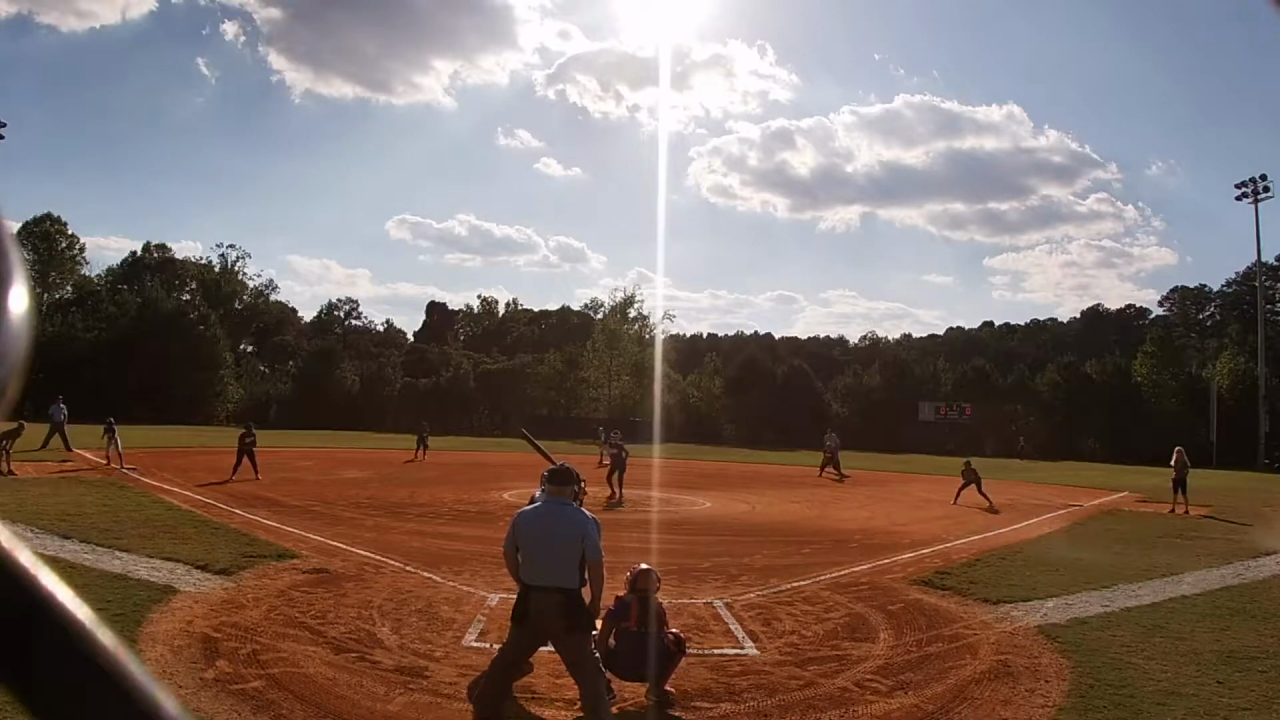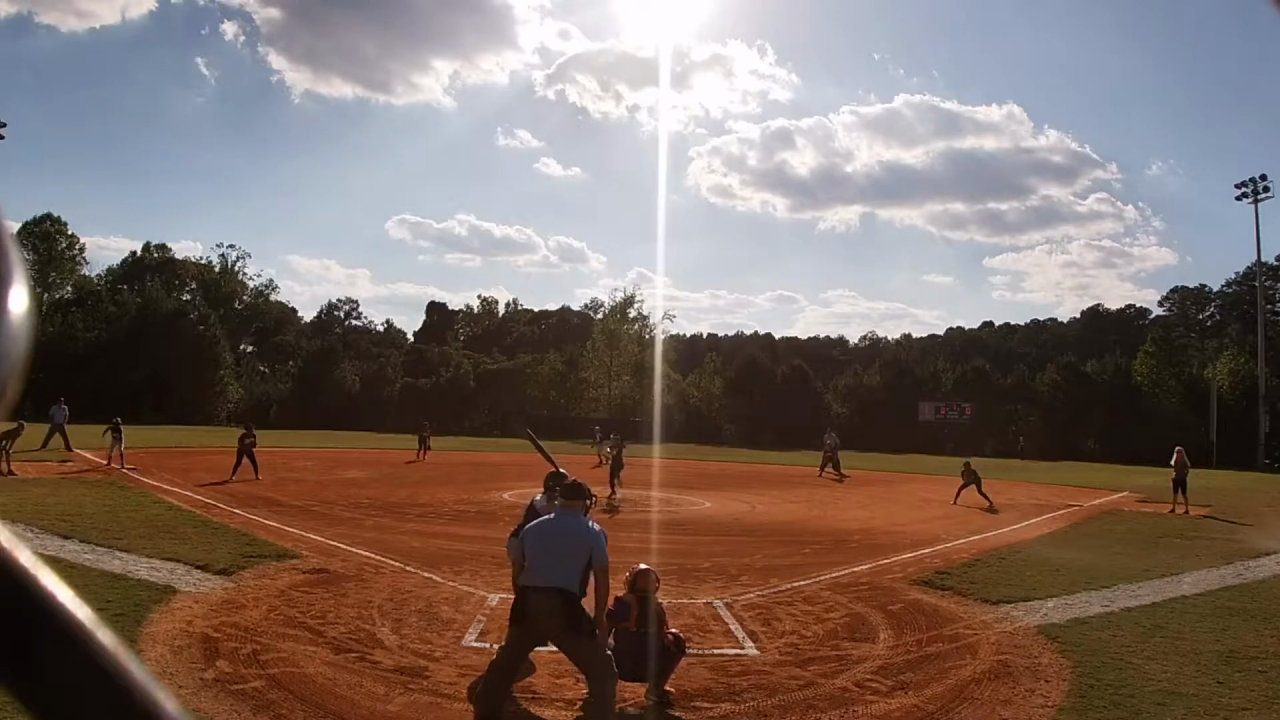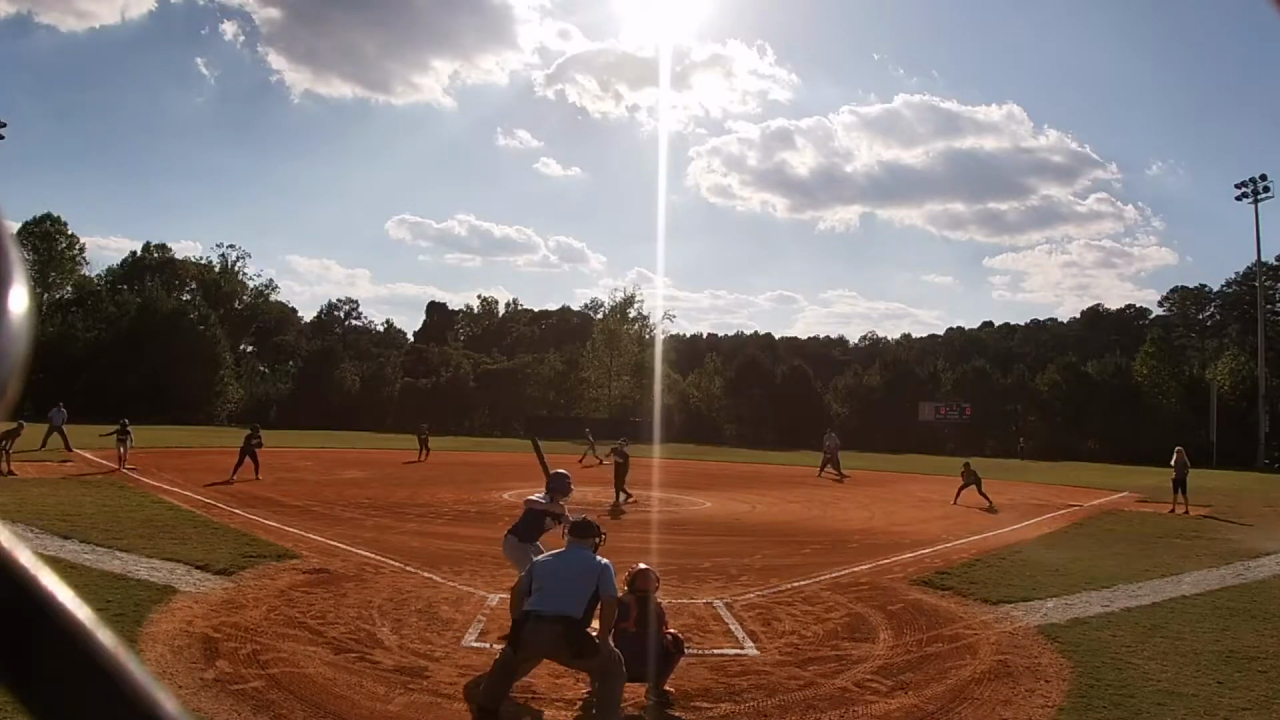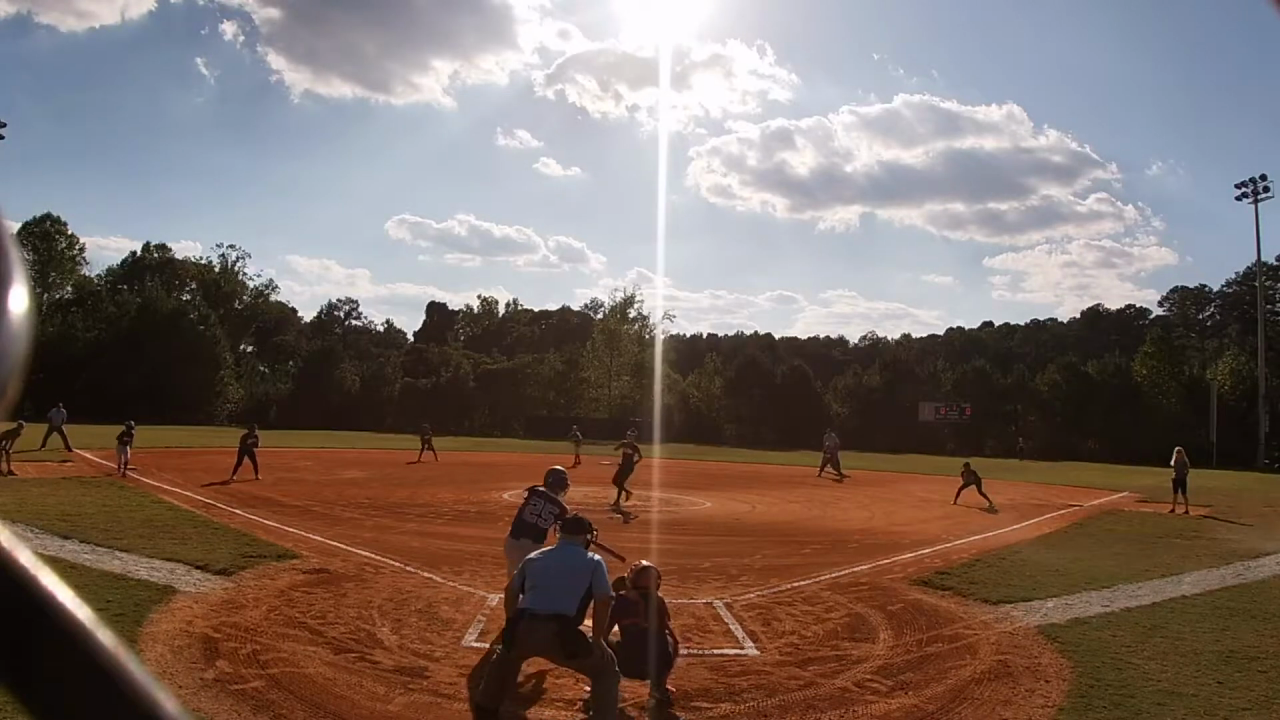
dt=0.4s
person 1, frame 1
left shoulder: (523, 516)
right shoulder: (585, 520)
left elbow: (509, 555)
right elbow: (595, 565)
right wrist: (595, 601)
left hip: (529, 601)
right hip: (567, 604)
left knee: (509, 658)
right knee: (587, 668)
person 1, frame 2
left shoulder: (533, 527)
right shoulder: (592, 531)
left elbow: (517, 567)
right elbow: (602, 575)
right wrist: (600, 616)
left hip: (528, 604)
right hip: (565, 608)
left knee: (508, 658)
right knee: (600, 665)
person 1, frame 3
left shoulder: (542, 560)
right shoulder: (601, 565)
left elbow: (517, 593)
right elbow: (610, 603)
left wrist: (519, 631)
right wrist: (603, 638)
left hip: (529, 631)
right hip: (566, 635)
left knee: (508, 658)
right knee: (611, 665)
person 1, frame 4
left shoulder: (534, 557)
right shoulder: (593, 561)
left elbow: (511, 592)
right elbow: (603, 602)
right wrist: (597, 639)
left hip: (523, 630)
right hip: (560, 633)
left knee: (504, 656)
right knee: (605, 668)
person 2, frame 1
left shoulder: (621, 604)
right shoulder: (657, 607)
left elbow: (602, 640)
right elbow: (663, 637)
left hip: (622, 668)
right hip: (652, 670)
left knee: (594, 639)
right knee: (677, 640)
right ankle: (657, 689)
person 2, frame 2
left shoulder: (621, 604)
right shoulder: (656, 607)
right elbow: (664, 638)
left hip: (621, 668)
right hip: (652, 669)
right knee: (677, 640)
right ankle: (656, 689)
person 2, frame 3
left shoulder: (620, 603)
right shoulder: (656, 606)
right elbow: (663, 633)
right hip: (652, 669)
right knee: (675, 640)
right ankle: (656, 689)
person 2, frame 4
left shoulder: (622, 600)
right shoulder: (658, 600)
left elbow: (602, 633)
right elbow: (667, 628)
left hip: (629, 664)
right hip: (659, 664)
right knee: (669, 642)
right ankle: (659, 689)
